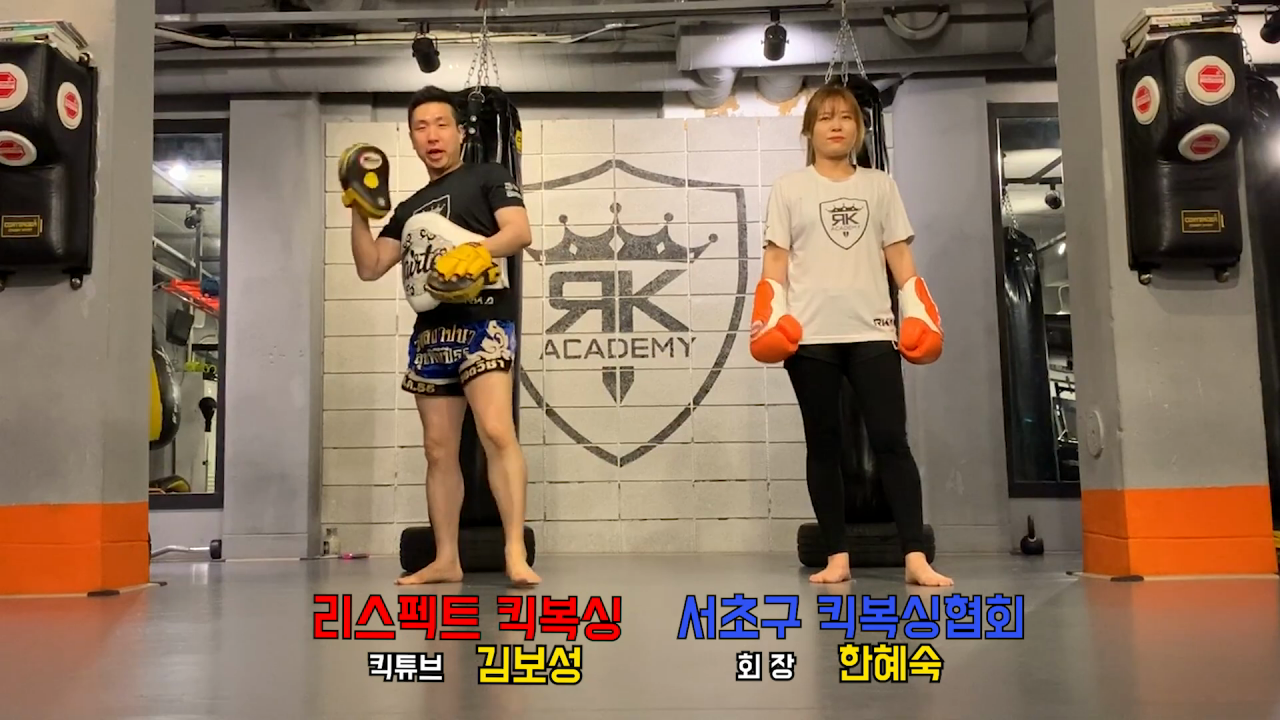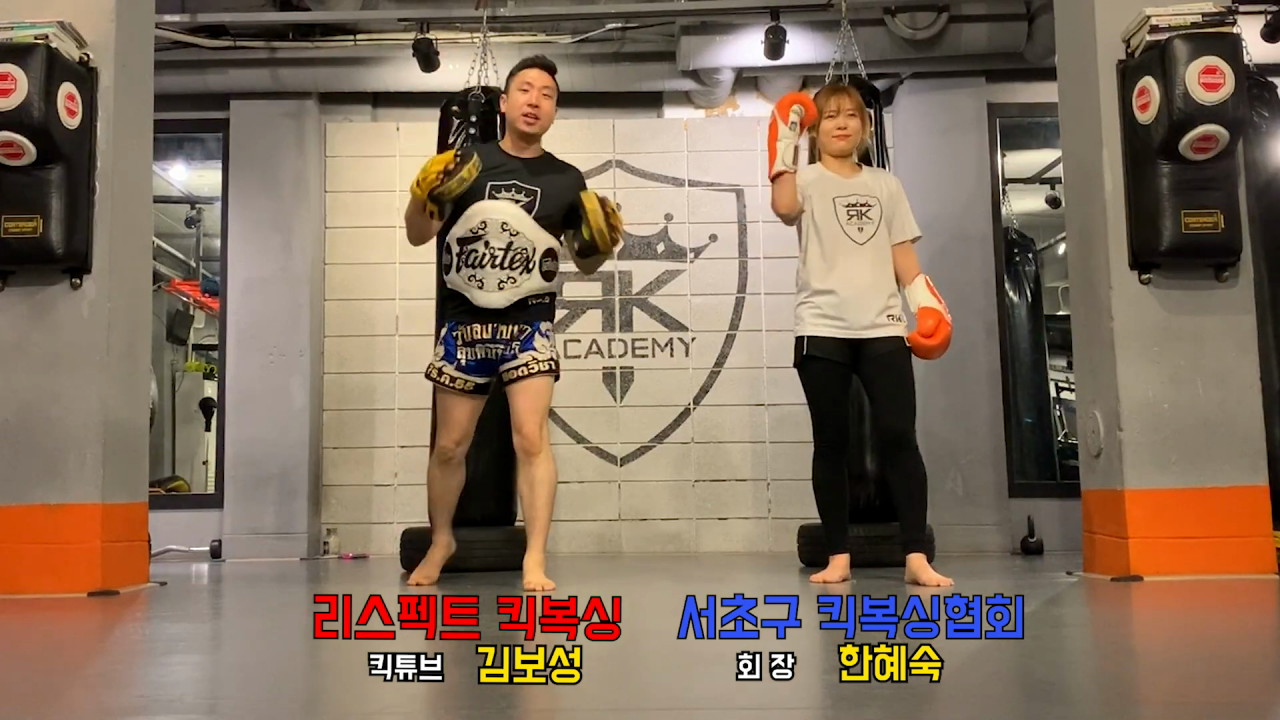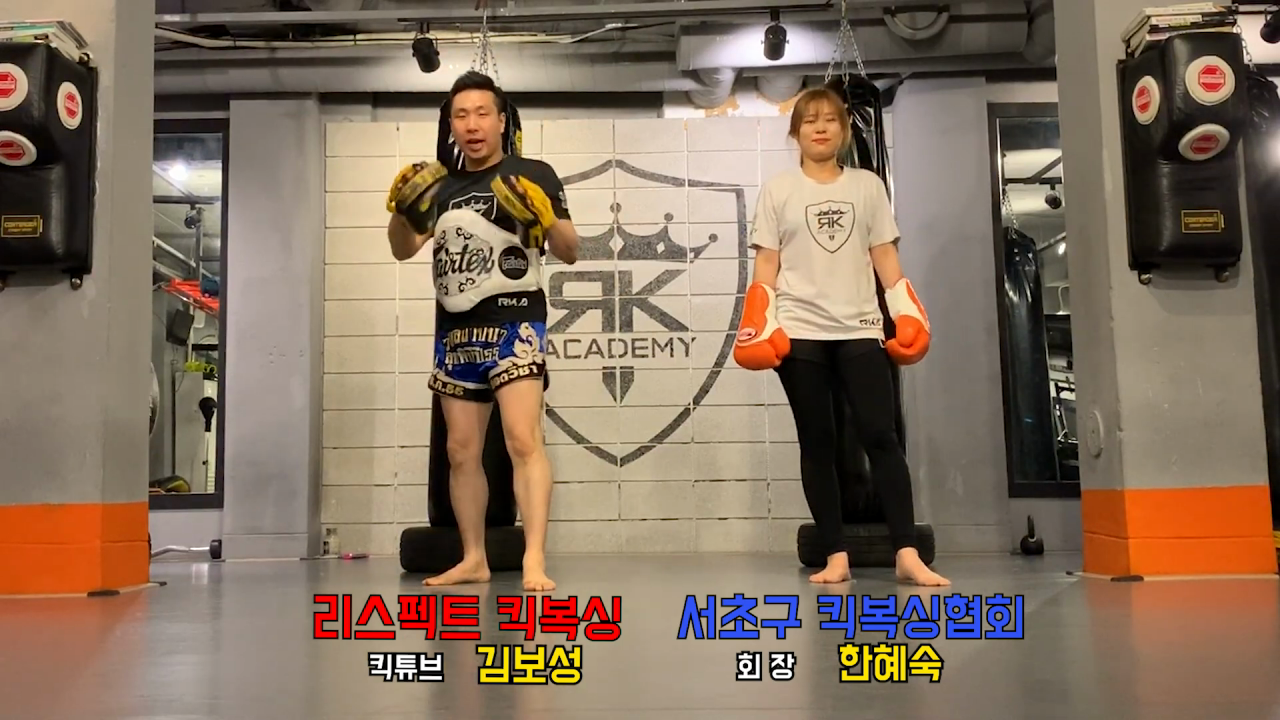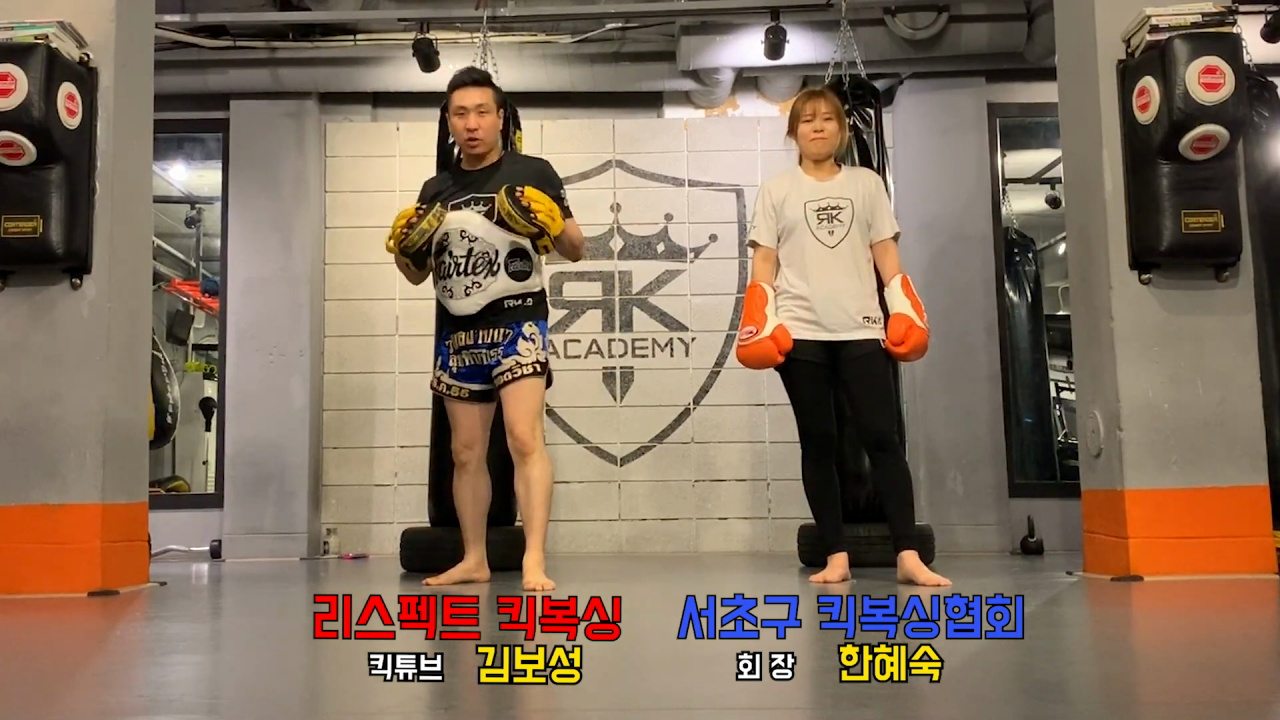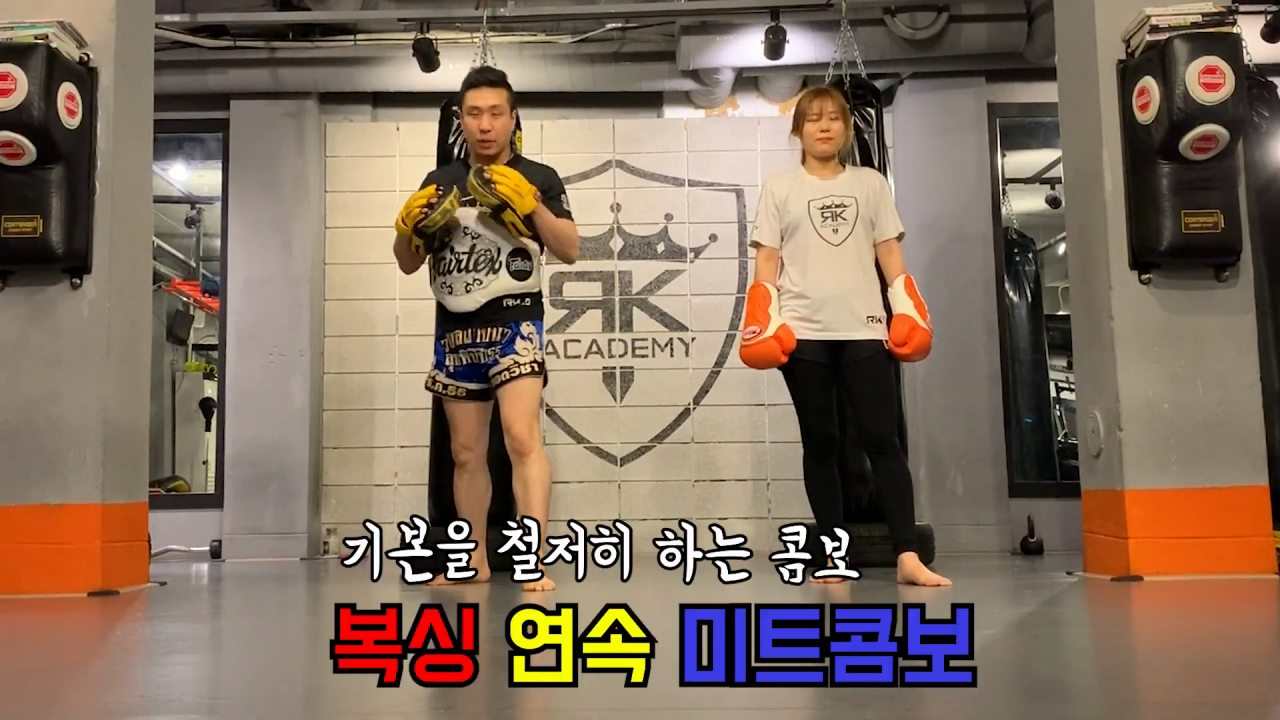
dt=1s
person 1, frame 1
left shoulder: (488, 176)
right shoulder: (413, 206)
left elbow: (518, 230)
right elbow: (369, 267)
left wrist: (479, 253)
right wrist: (359, 209)
left hip: (482, 320)
right hip: (430, 332)
left knee: (496, 432)
right knee: (439, 449)
left ankle: (517, 550)
right ankle: (446, 558)
person 1, frame 2
left shoulder: (565, 179)
right shoulder: (469, 162)
left elbow: (587, 262)
right elbow: (417, 236)
left wrist: (603, 239)
right wrist: (423, 195)
left hip: (529, 324)
right hip: (464, 323)
left knee: (531, 439)
right knee: (449, 444)
left ankle: (535, 563)
right ankle: (441, 538)
person 1, frame 3
left shoulder: (532, 173)
right shoulder: (441, 187)
left elbow: (569, 251)
right elbow: (403, 248)
left wrist: (543, 216)
right wrist: (400, 205)
left hip: (513, 326)
right hip: (455, 333)
left knee: (523, 439)
right knee: (461, 451)
left ankle: (535, 562)
right ankle: (473, 559)
person 1, frame 4
left shoulder: (531, 172)
right shoulder: (436, 189)
left elbow: (576, 249)
right elbow: (417, 274)
left wrist: (552, 223)
right wrist: (402, 247)
left hip: (517, 323)
right hip: (457, 334)
left knee: (524, 437)
right knee: (465, 452)
left ankle: (534, 562)
right ankle: (473, 559)
person 1, frame 5
left shoulder: (537, 177)
right shoulder: (440, 181)
left elbow: (569, 249)
right elbow: (409, 264)
left wrist: (527, 204)
right wrist: (409, 227)
left hip: (514, 323)
right hip: (455, 332)
left knee: (522, 437)
right knee: (466, 452)
left ankle: (533, 562)
right ankle: (475, 559)
person 2, frame 1
left shoulder: (879, 185)
right shoulder: (789, 188)
left elbow: (899, 255)
right elbow: (775, 258)
left wrist: (919, 312)
right wrist: (769, 315)
left hip: (872, 331)
right hip: (810, 335)
left knee: (891, 440)
right knee: (823, 444)
left ankle: (915, 556)
right ankle: (837, 556)
person 2, frame 2
left shoulder: (886, 184)
right shoulder: (806, 176)
left elbow: (903, 253)
right elbow: (783, 208)
left wrist: (928, 305)
right wrist: (784, 144)
left hip: (883, 327)
right hip: (821, 329)
left knee: (898, 437)
right knee: (831, 442)
left ankle: (916, 556)
right ankle: (838, 556)
person 2, frame 3
left shoulder: (868, 185)
right shoulder: (778, 190)
left elbow: (885, 255)
right elbow: (767, 262)
left wrist: (907, 313)
right wrist: (760, 321)
left hip: (860, 330)
right hip: (800, 333)
left knee: (881, 436)
right knee: (817, 443)
left ankle: (907, 554)
right ankle: (836, 556)
person 2, frame 4
left shoulder: (866, 183)
right shoulder: (777, 189)
left elbow: (885, 252)
right elbow: (764, 259)
left wrist: (903, 309)
right wrist: (762, 319)
left hip: (860, 330)
right hip: (800, 332)
left knee: (882, 437)
right knee: (818, 443)
left ankle: (908, 555)
right ankle: (836, 556)
person 2, frame 5
left shoulder: (870, 183)
right shoulder: (780, 188)
left elbow: (889, 252)
right elbow: (767, 259)
left wrist: (907, 310)
right wrist: (765, 319)
left hip: (864, 330)
right hip: (803, 333)
left knee: (882, 439)
right knee: (820, 443)
left ankle: (908, 556)
